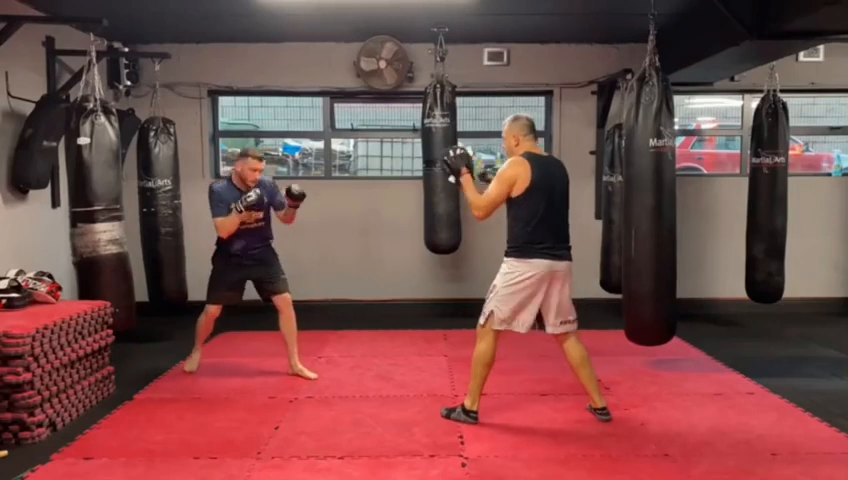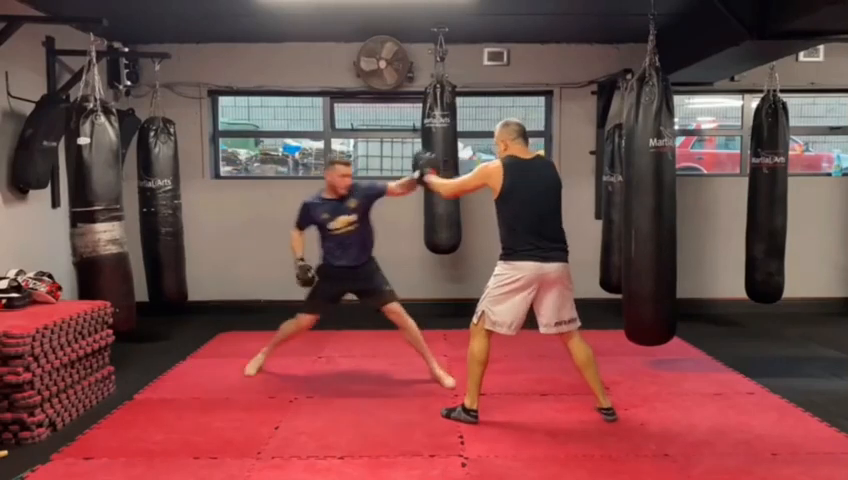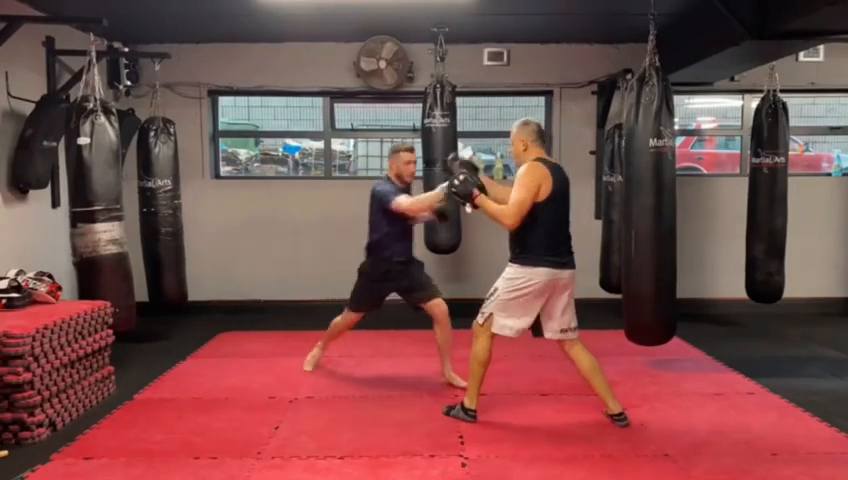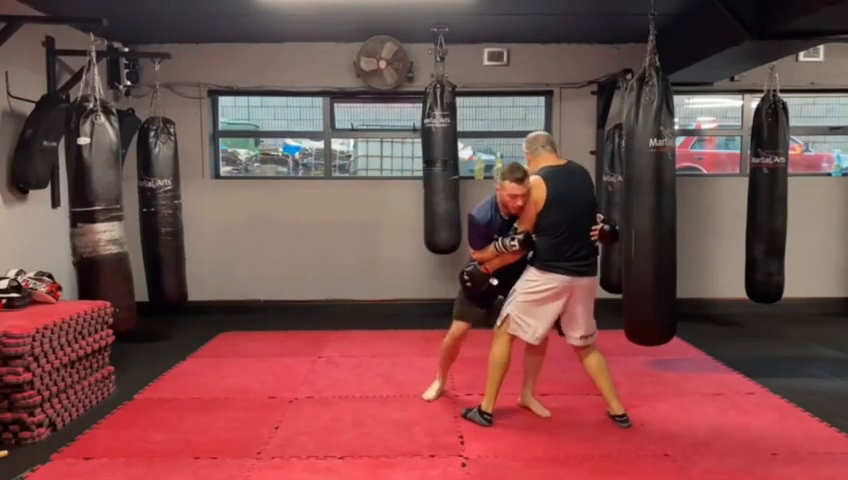
dt=1s
person 1, frame 1
left shoulder: (515, 166)
right shoulder: (558, 167)
left elbow: (480, 210)
left wrist: (464, 173)
right wrist: (497, 184)
left hip: (524, 262)
right hip: (559, 262)
left knee: (487, 331)
right knee: (566, 335)
left ankle: (470, 407)
right ankle: (599, 404)
person 1, frame 2
left shoulder: (495, 169)
right shoulder: (549, 167)
left elbow: (450, 190)
left wrist: (428, 175)
left hip: (517, 265)
right hip: (555, 264)
left knee: (480, 329)
right knee: (570, 334)
left ankle: (470, 406)
right ankle: (605, 403)
person 1, frame 3
left shoulder: (532, 171)
right shoulder: (556, 172)
left elbow: (510, 219)
left wrist: (475, 195)
right wrist: (480, 179)
left hip: (528, 270)
right hip: (562, 271)
left knee: (483, 330)
right knee: (570, 342)
left ankle: (469, 406)
right ankle: (615, 409)
person 1, frame 4
left shoulder: (537, 183)
right shoulder: (583, 175)
left wrist: (484, 269)
left hip: (547, 275)
right hip: (584, 275)
left knee: (503, 333)
right knee: (585, 345)
left ankle: (486, 409)
right ankle: (618, 411)
person 2, frame 1
left shoulder: (268, 185)
right shoulder: (218, 190)
left elbow: (286, 219)
right elbow: (223, 231)
left wrist: (292, 205)
right wrist: (241, 207)
left hip: (262, 255)
right hip: (230, 258)
left knee: (285, 302)
right knee: (212, 310)
left ankle: (295, 363)
right ankle: (197, 352)
person 2, frame 2
left shoulder: (361, 191)
right shoulder: (312, 205)
left elbow: (399, 188)
right elbow: (296, 232)
left wrist: (417, 177)
right wrist: (300, 262)
left hip: (364, 268)
right hip: (333, 272)
left knee: (398, 314)
right knee: (302, 322)
left ankle: (433, 367)
right ankle: (264, 354)
person 2, frame 3
left shoulder: (402, 187)
right shoulder: (382, 190)
right elbow: (410, 207)
left wrist: (431, 213)
right wrist: (445, 189)
left hip: (407, 265)
right hip: (379, 268)
left knee: (440, 311)
right knee: (349, 319)
left ankle: (448, 371)
right ankle: (321, 346)
person 2, frame 4
right shoulder: (480, 216)
right elbow: (478, 255)
right wrist: (502, 245)
left hip: (518, 273)
right hip: (484, 274)
right knee: (457, 332)
left ankle: (527, 394)
right ankle: (440, 381)
